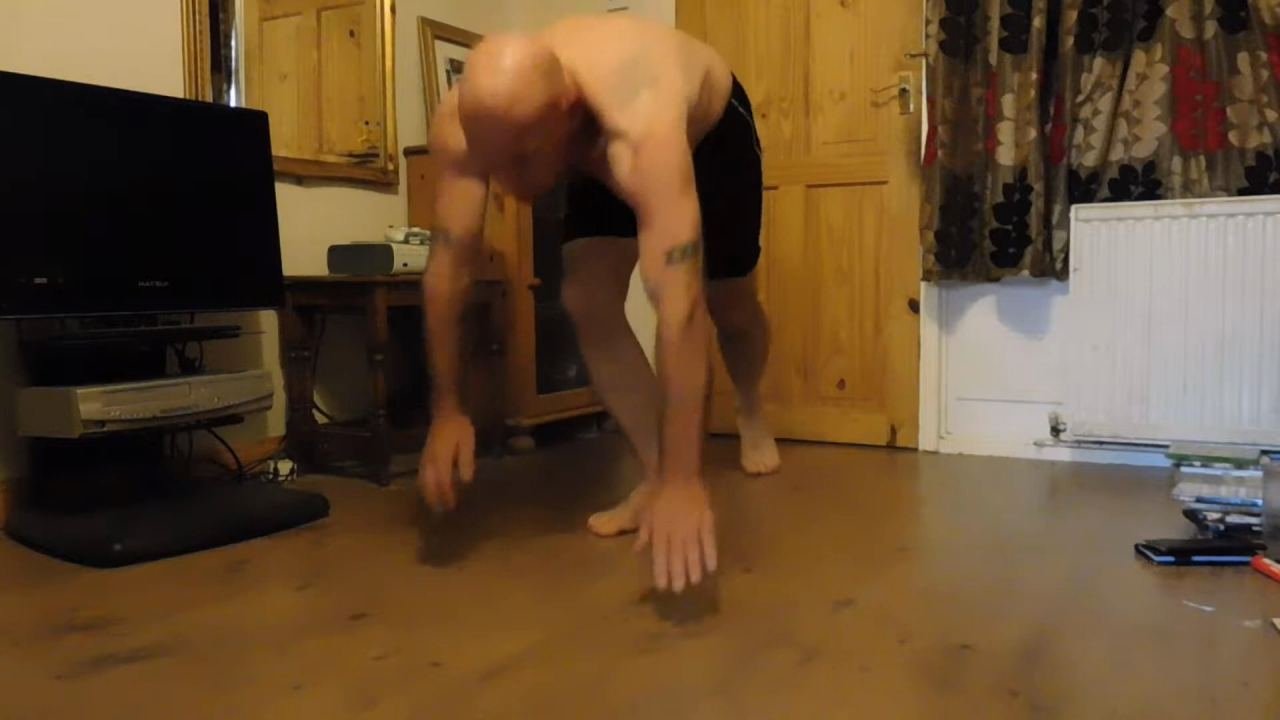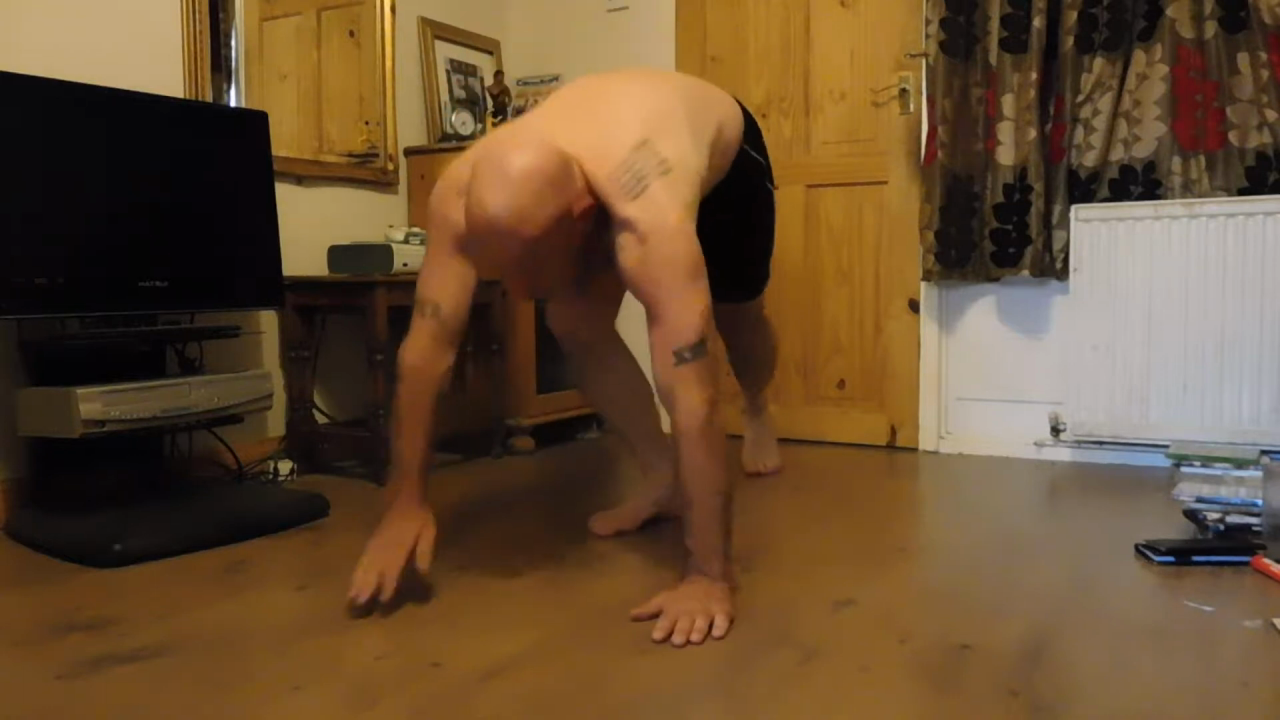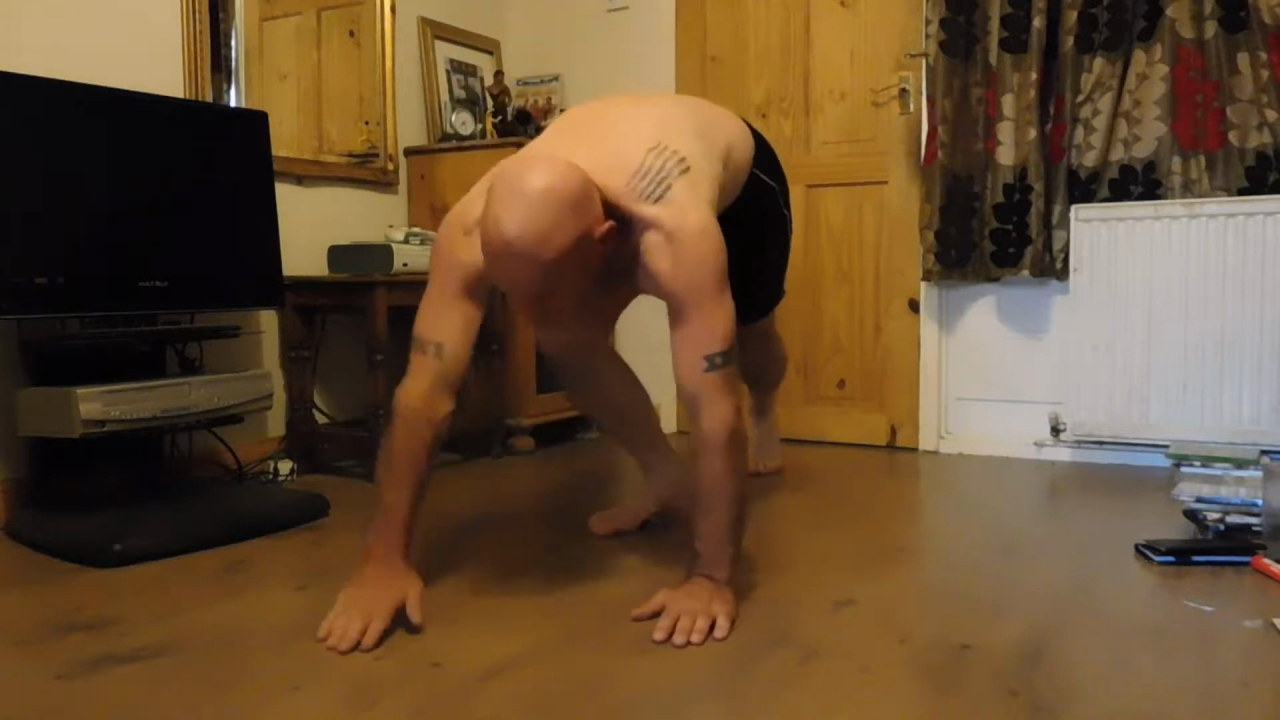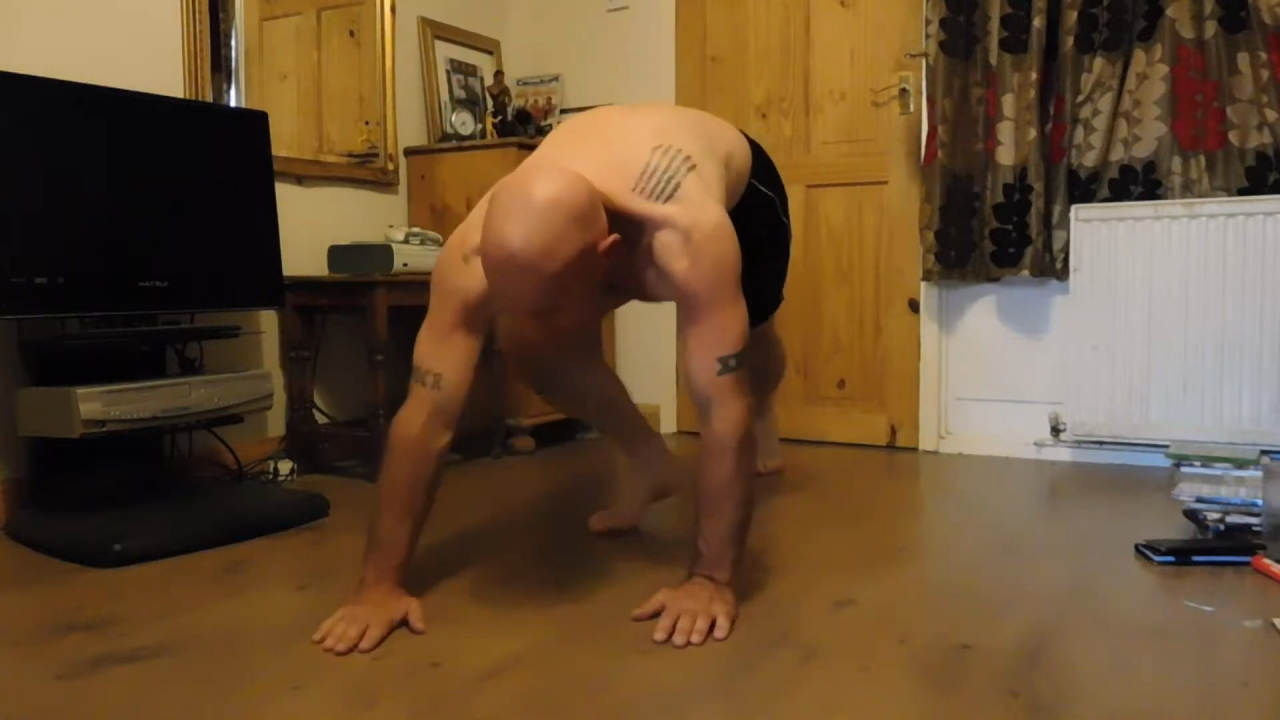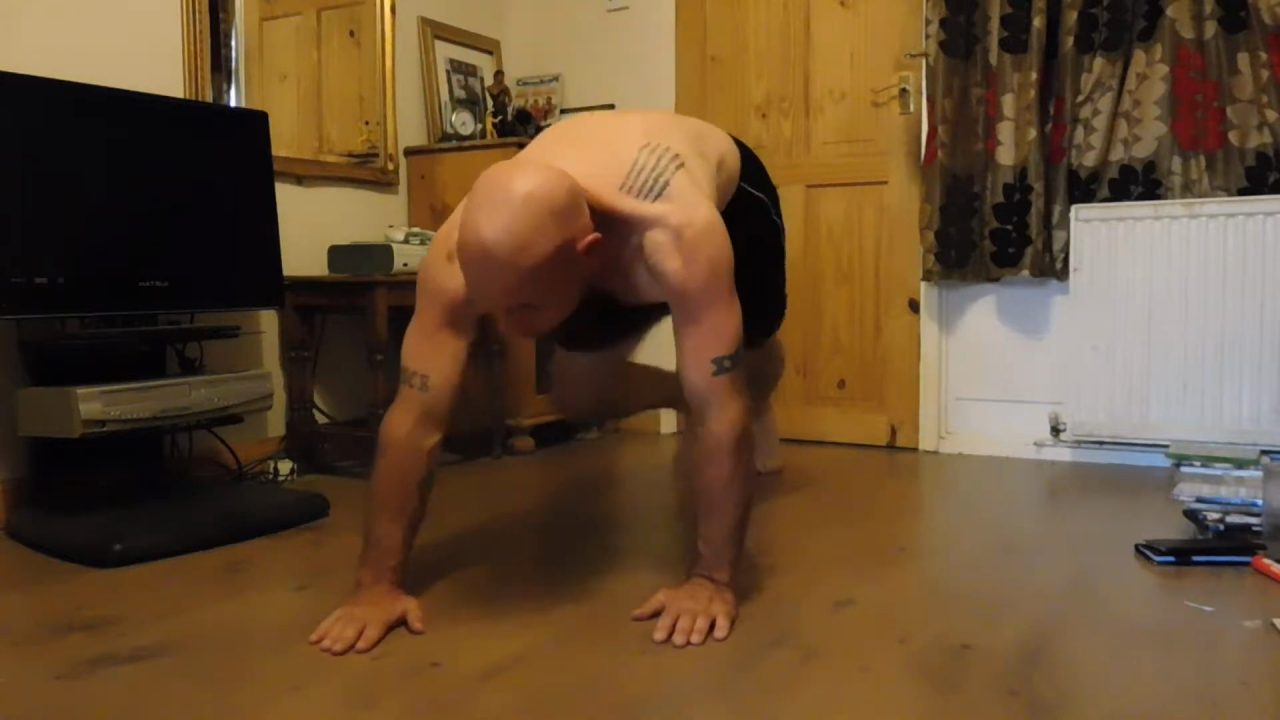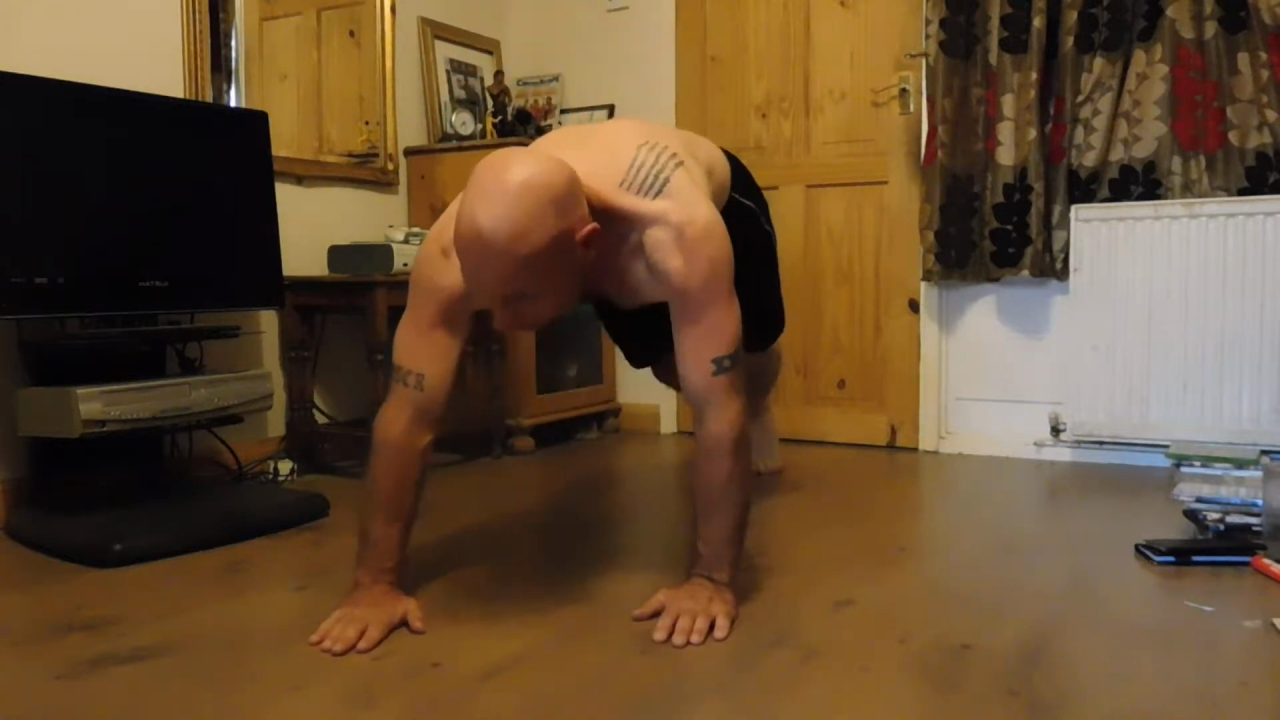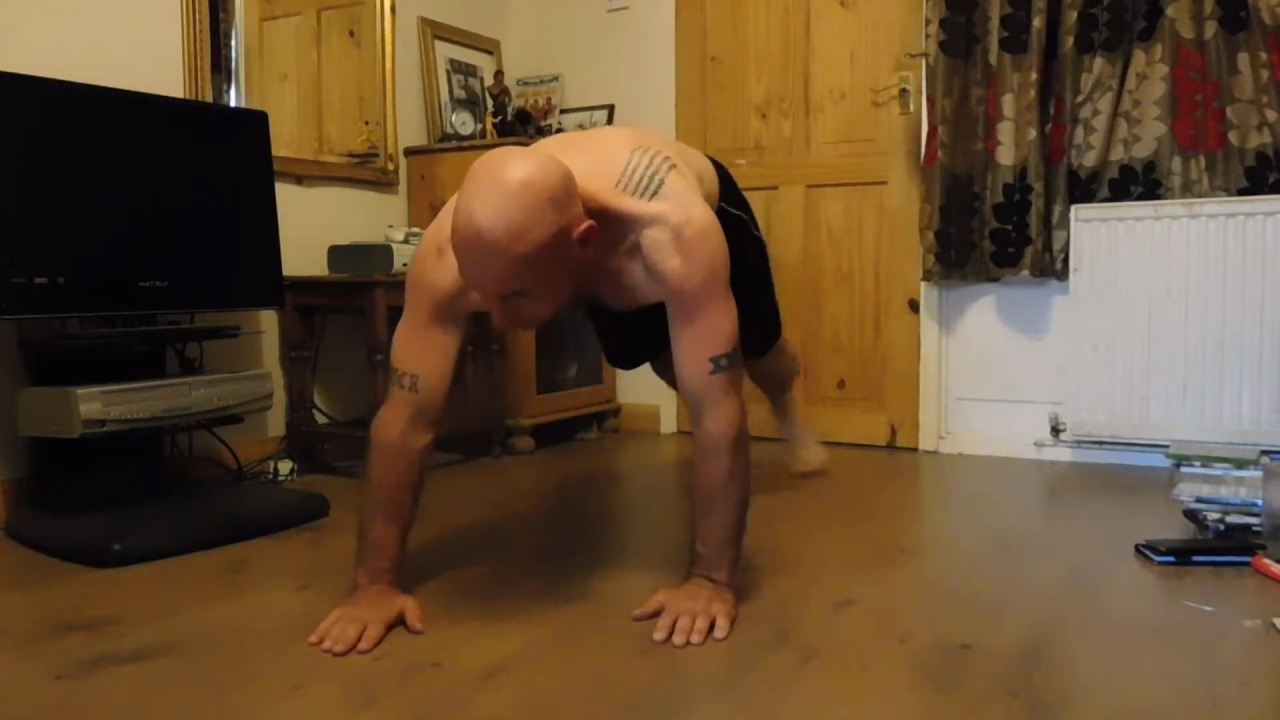
dt=0.3s
person 1, frame 1
left shoulder: (640, 130)
right shoulder: (462, 117)
left elbow: (677, 309)
right elbow: (447, 266)
left wrist: (686, 482)
right wrist: (446, 411)
left hip: (710, 126)
right hip: (596, 146)
left knee: (727, 295)
right knee: (587, 304)
left ankle: (752, 415)
right ankle: (655, 469)
person 1, frame 2
left shoulder: (648, 223)
right shoulder: (466, 194)
left elbow: (690, 398)
right elbow: (427, 349)
left wrist: (708, 576)
right wrist: (404, 504)
left hip: (723, 148)
left knee: (736, 314)
right knee: (573, 325)
left ankle: (757, 414)
right ankle: (662, 478)
person 1, frame 3
left shoulder: (675, 233)
right shoulder: (474, 231)
left elbow: (713, 411)
right elbow: (423, 393)
left wrist: (711, 578)
right wrist: (384, 558)
left hip: (739, 176)
right hip: (617, 170)
left knee: (748, 331)
right knee: (566, 343)
left ankle: (764, 418)
right ankle: (667, 477)
person 1, frame 4
left shoulder: (687, 236)
right shoulder: (475, 254)
left elbow: (723, 412)
right elbow: (424, 419)
left wrist: (711, 578)
right wrist: (380, 581)
left hip: (738, 183)
left knee: (749, 337)
right knee: (526, 347)
left ankle: (764, 418)
right ankle: (650, 464)
person 1, frame 5
left shoulder: (678, 234)
right shoulder: (465, 248)
left elbow: (722, 413)
right elbow: (415, 418)
left wrist: (711, 579)
right wrist: (378, 581)
left hip: (727, 191)
left knee: (753, 342)
right knee: (580, 393)
left ankle: (761, 413)
right ankle: (688, 397)
person 1, frame 6
left shoulder: (679, 231)
right shoulder: (455, 248)
left elbow: (719, 413)
right elbow: (407, 416)
left wrist: (711, 578)
right wrist: (375, 581)
left hip: (721, 198)
left knee: (752, 351)
right knee: (675, 373)
left ankle: (759, 413)
person 1, frame 7
left shoulder: (670, 234)
right shoulder: (455, 247)
left elbow: (718, 409)
right elbow: (409, 418)
left wrist: (711, 580)
right wrist: (374, 583)
left hip: (701, 203)
left knee: (758, 351)
right knee: (679, 370)
left ankle: (790, 420)
